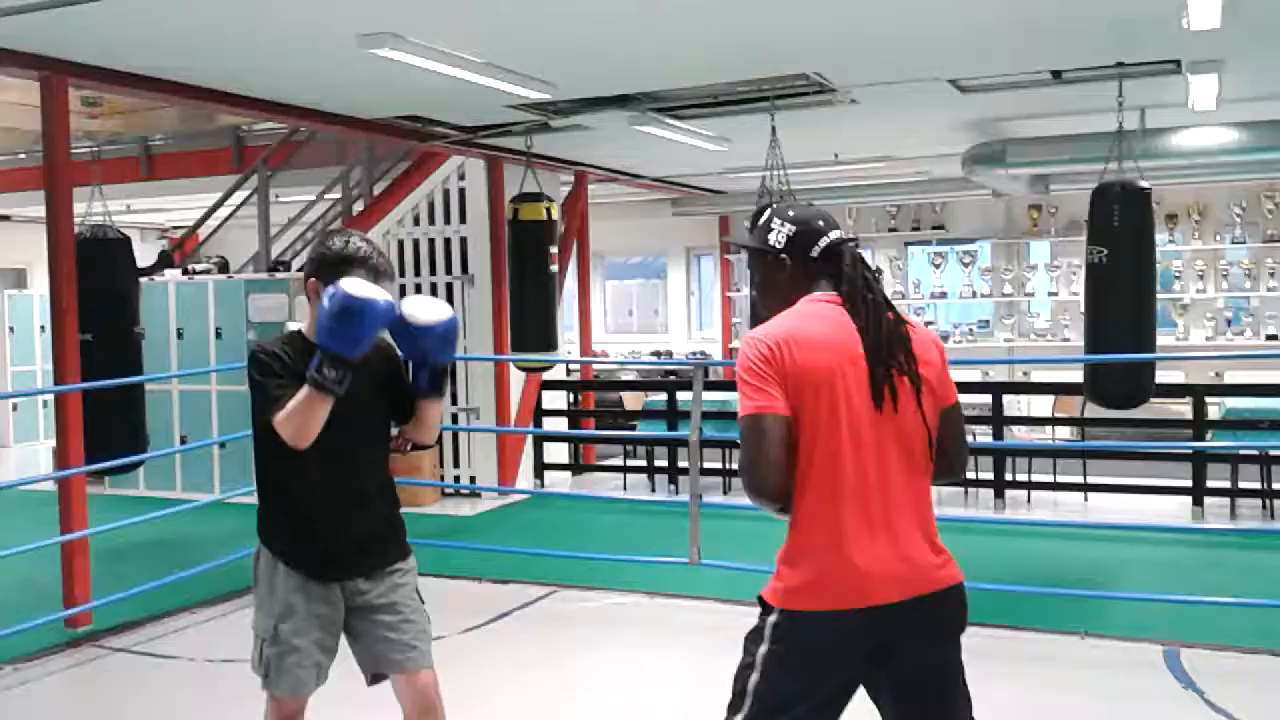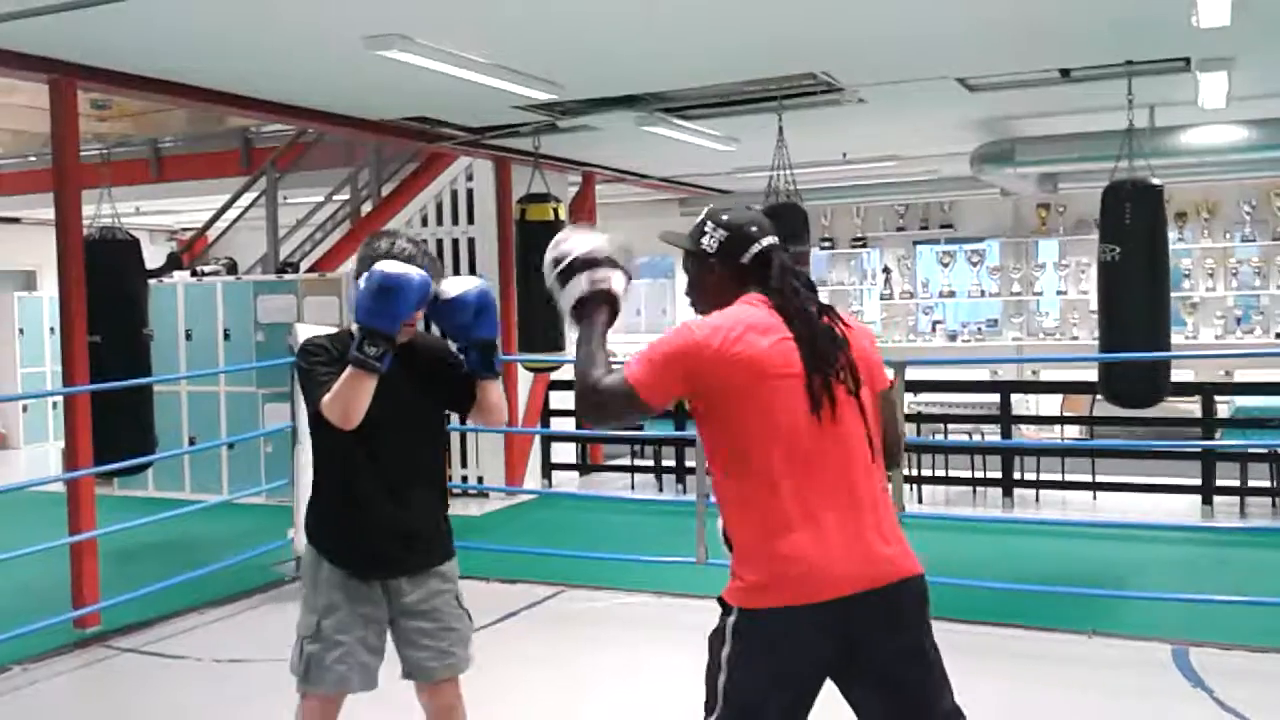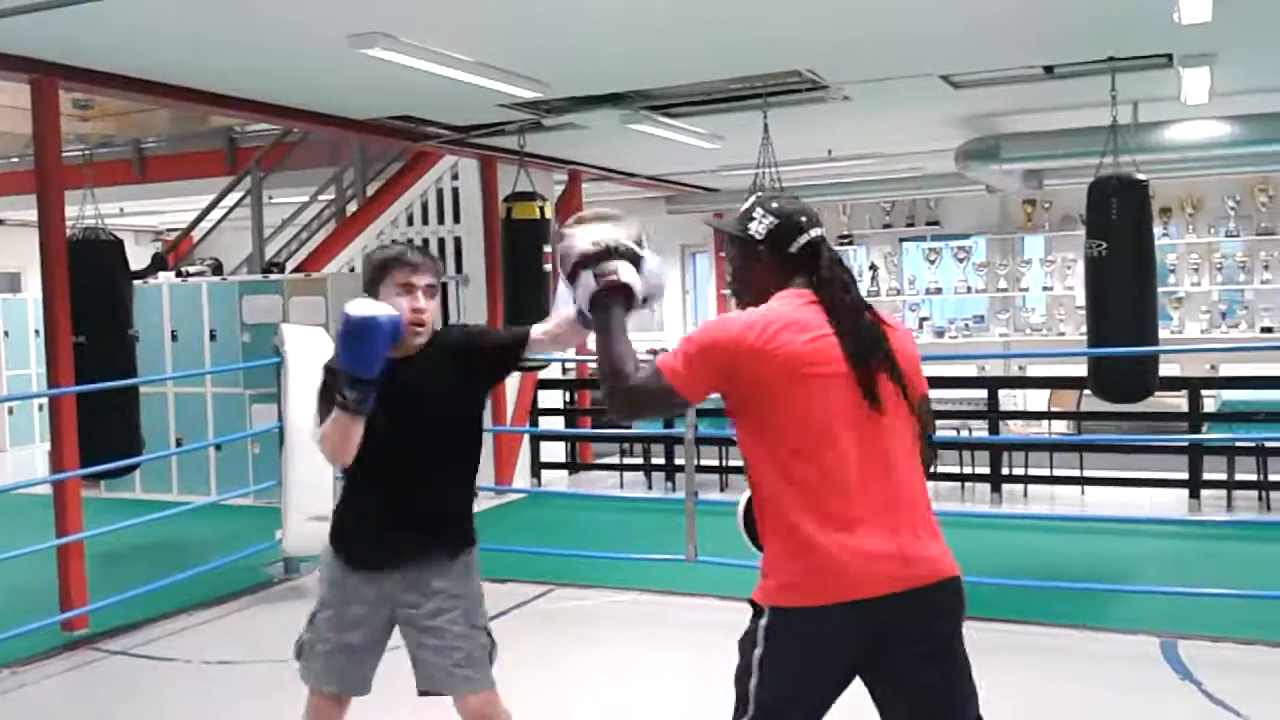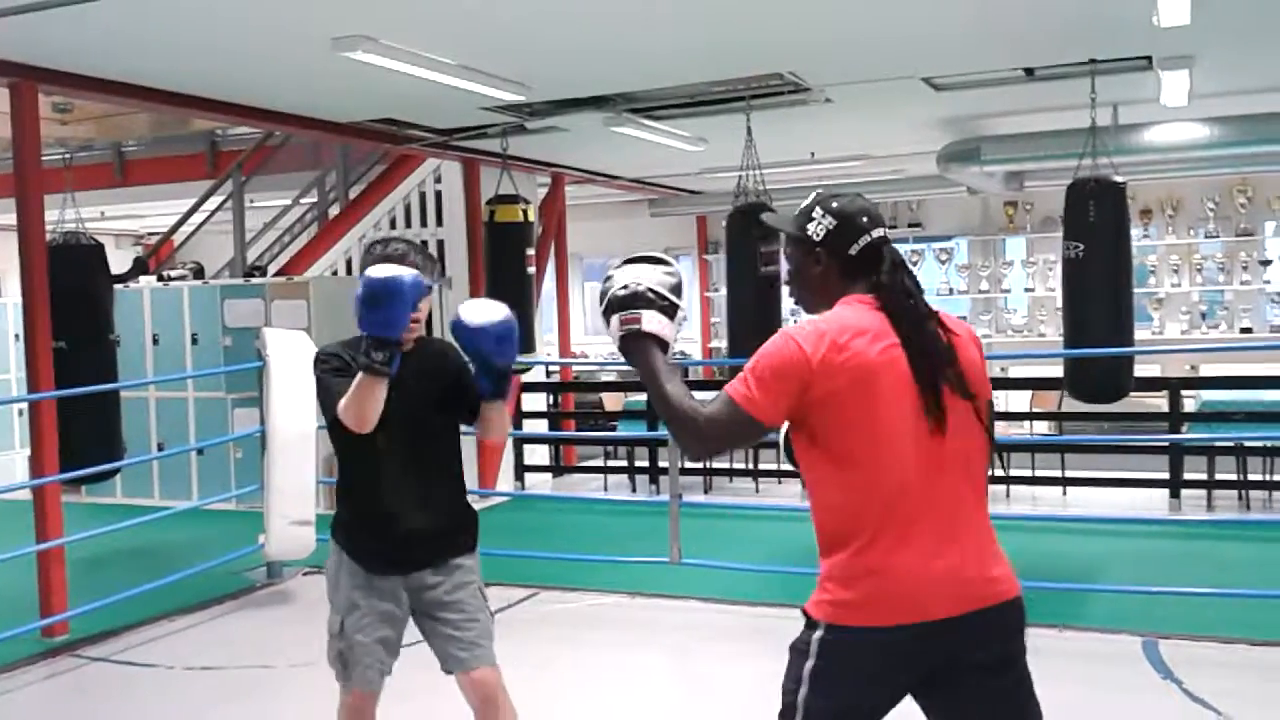
dt=0.5s
person 1, frame 1
left shoulder: (770, 344)
right shoulder: (917, 340)
left elbow: (765, 480)
right elbow: (952, 461)
left wrist: (794, 494)
left hip: (818, 600)
right hip: (926, 589)
person 1, frame 2
left shoulder: (702, 344)
right shoulder: (847, 334)
left elbow: (597, 405)
right elbow: (890, 449)
left wrist: (593, 307)
left hip: (780, 597)
right hip: (886, 581)
person 1, frame 3
left shoulder: (744, 337)
right shoulder: (890, 333)
left elbow: (627, 396)
left wrist: (608, 301)
left hip: (816, 596)
right hip: (921, 584)
person 1, frame 4
left shoulder: (805, 349)
right shoulder: (957, 338)
left elbow: (699, 436)
left wrist: (645, 343)
left hip: (867, 614)
right hip: (983, 601)
person 2, frame 1
left shoulder: (380, 355)
right shoulder: (272, 358)
left elbow: (422, 431)
right elbow: (297, 434)
left wrist: (433, 369)
right wrist: (335, 360)
left hip: (381, 555)
right hip: (299, 560)
person 2, frame 2
left shoulder: (431, 355)
right shoulder: (321, 353)
left elbow: (493, 416)
right elbow: (343, 415)
left wrist: (481, 348)
right wrist: (374, 339)
left hip: (423, 555)
right hip: (343, 556)
person 2, frame 3
left shoulder: (462, 350)
right shoulder: (343, 370)
left elbow: (545, 340)
right elbow: (338, 454)
right wrist: (356, 383)
left hip: (440, 561)
right hip: (357, 561)
person 2, frame 4
left shoulder: (444, 357)
right shoulder: (337, 359)
left elbow: (494, 433)
right elbow: (359, 421)
left wrist: (496, 375)
right wrist: (381, 347)
left hip: (444, 552)
right hip: (366, 556)
